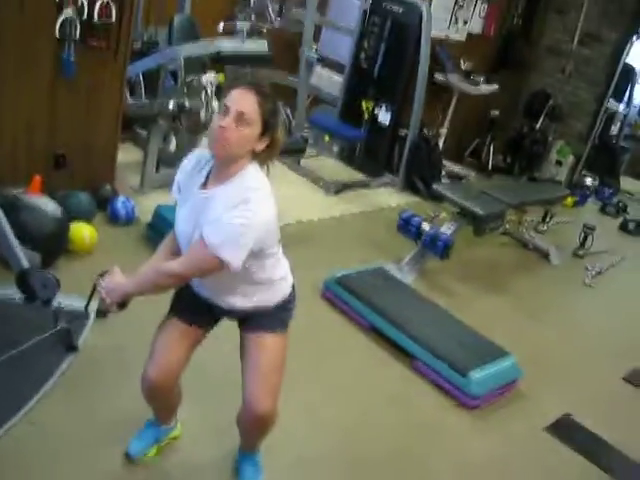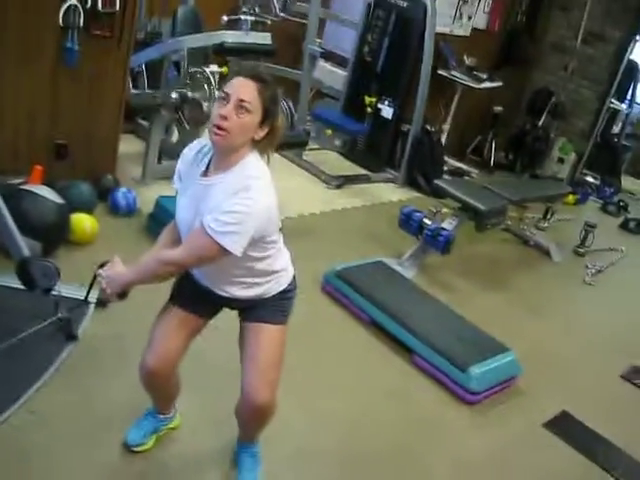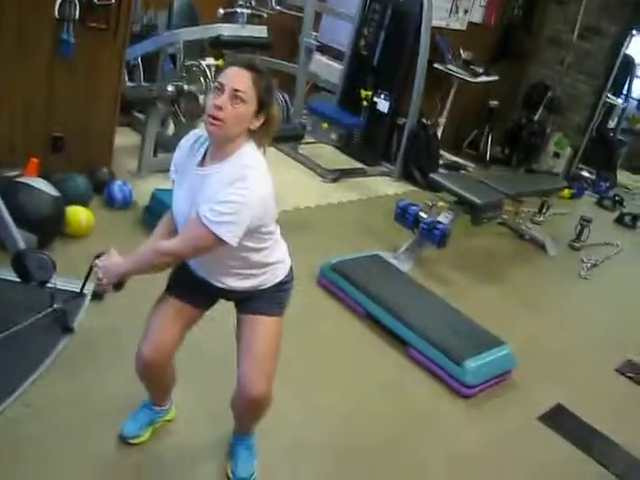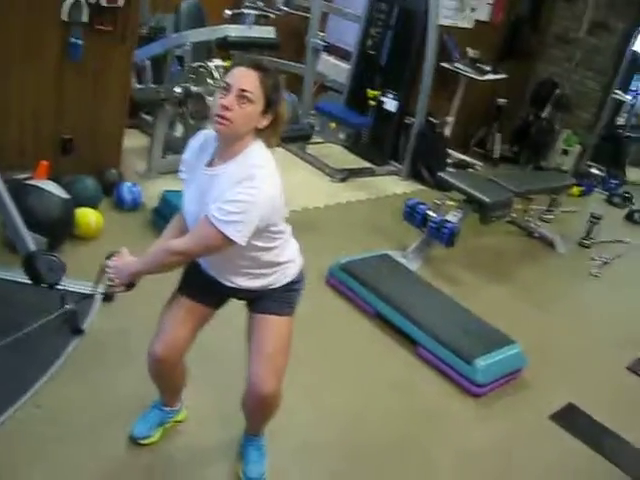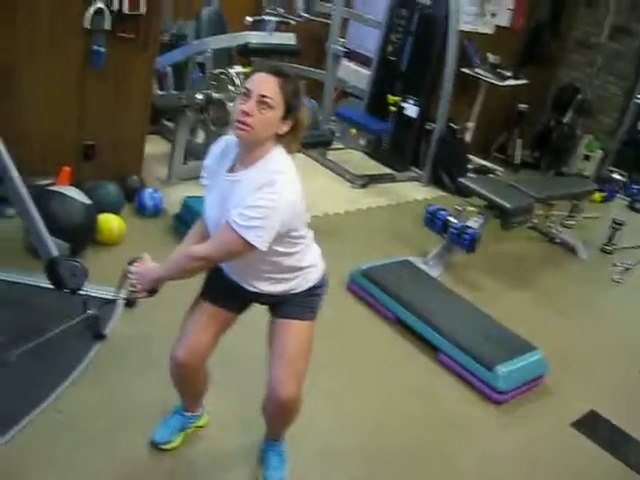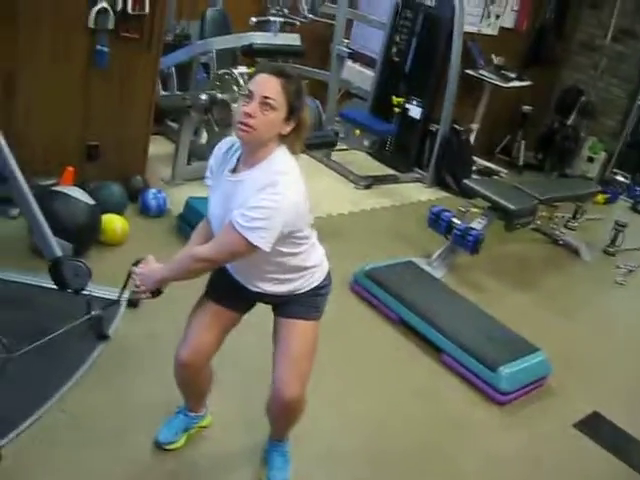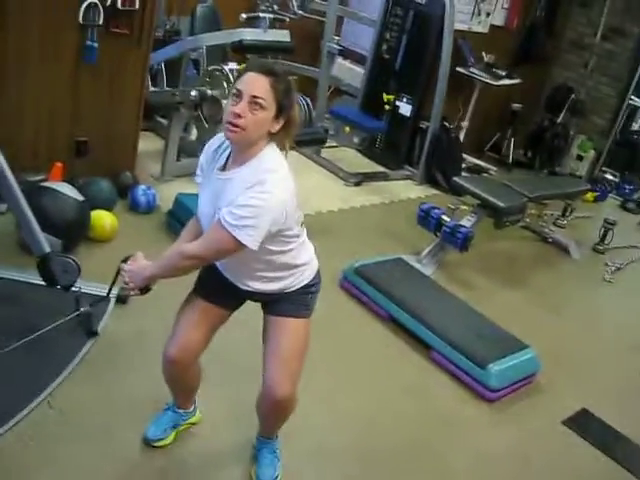
dt=0.1s
person 1, frame 1
left shoulder: (251, 207)
right shoulder: (195, 163)
left elbow: (181, 270)
right elbow: (178, 237)
left wrist: (126, 287)
right wrist: (133, 279)
left hip: (263, 300)
right hip: (204, 287)
left knee: (260, 410)
right knee: (155, 379)
right ankle: (165, 424)
person 1, frame 2
left shoulder: (251, 196)
right shoulder: (196, 153)
left elbow: (180, 259)
right elbow: (179, 226)
left wrist: (126, 277)
right wrist: (131, 270)
left hip: (264, 292)
right hip: (205, 277)
left knee: (259, 399)
right knee: (154, 366)
left ankle: (248, 444)
right ankle: (164, 414)
person 1, frame 3
left shoulder: (247, 186)
right shoulder: (193, 143)
left elbow: (177, 249)
right elbow: (175, 217)
left wrist: (123, 267)
right wrist: (128, 261)
left hip: (260, 282)
right hip: (202, 267)
left knee: (254, 390)
right knee: (149, 356)
left ankle: (243, 436)
right ankle: (160, 406)
person 1, frame 4
left shoulder: (256, 185)
right shoulder: (201, 143)
left elbow: (186, 248)
right elbow: (185, 218)
left wrist: (134, 267)
right wrist: (139, 262)
left hip: (272, 280)
right hip: (213, 267)
left knee: (263, 389)
right knee: (161, 354)
left ankle: (253, 437)
right ankle: (170, 406)
person 1, frame 5
left shoulder: (276, 190)
right shoulder: (223, 149)
left elbow: (207, 253)
right elbow: (207, 222)
left wrist: (156, 273)
right wrist: (161, 267)
left hip: (293, 285)
right hip: (235, 271)
left knee: (284, 393)
right knee: (184, 358)
left ankle: (274, 442)
right ankle: (191, 411)
person 1, frame 6
left shoulder: (280, 191)
right shoulder: (227, 150)
left elbow: (209, 255)
right elbow: (210, 225)
left wrist: (159, 275)
right wrist: (165, 268)
left hip: (298, 286)
right hip: (239, 272)
left knee: (288, 394)
right knee: (188, 359)
left ankle: (277, 443)
right ankle: (195, 412)
person 1, frame 7
left shoulder: (268, 190)
right shoulder: (217, 148)
left elbow: (198, 253)
right elbow: (201, 222)
left wrist: (147, 272)
right wrist: (154, 265)
left hip: (288, 284)
right hip: (229, 269)
left knee: (279, 392)
right knee: (176, 355)
left ankle: (267, 440)
right ankle: (184, 409)
